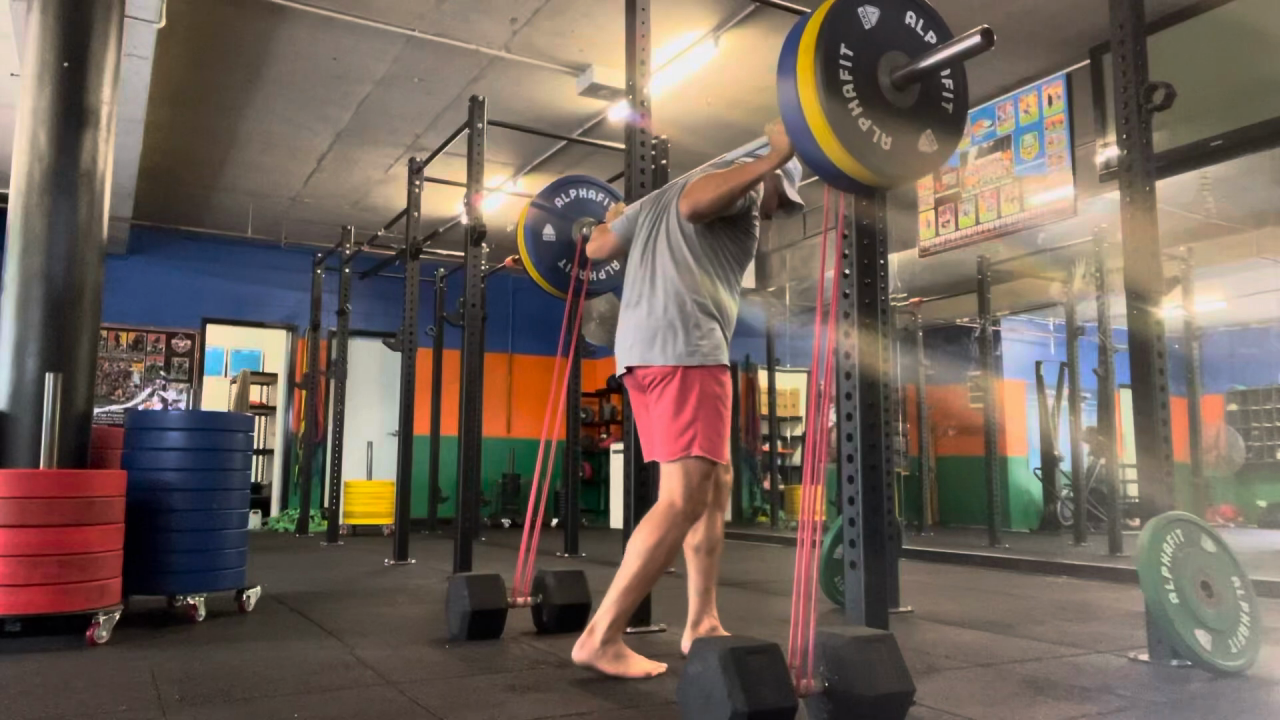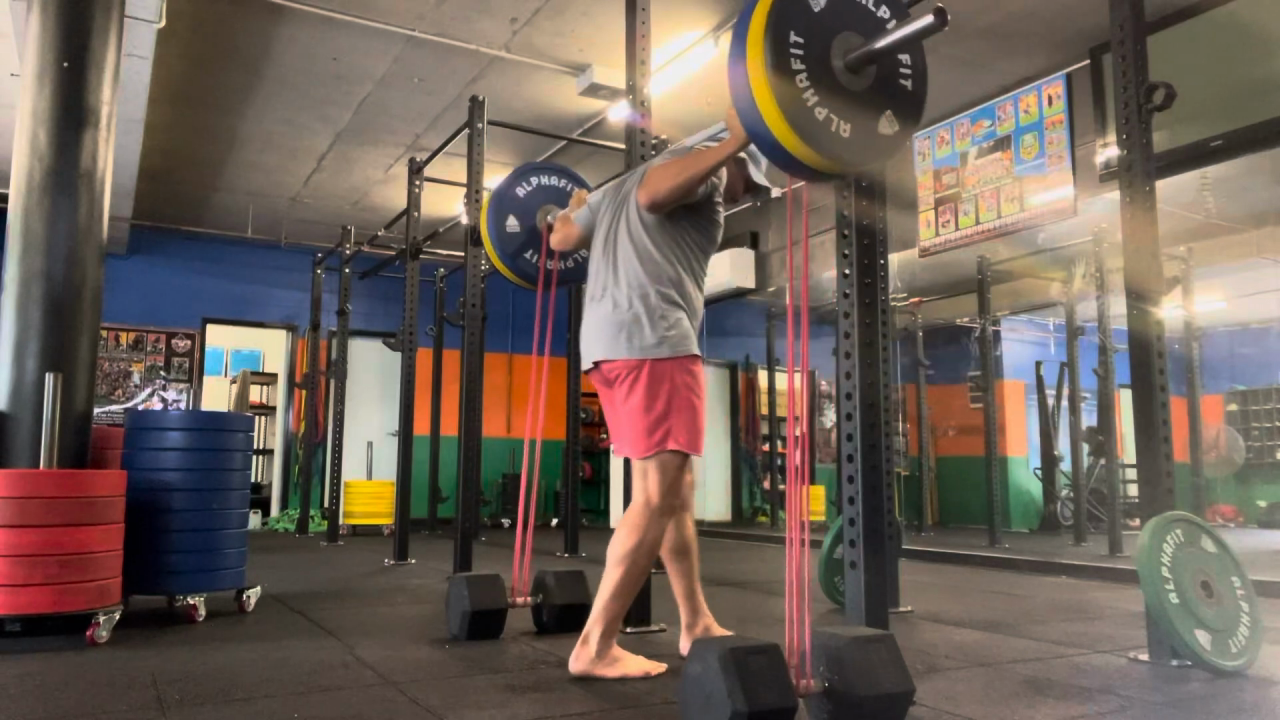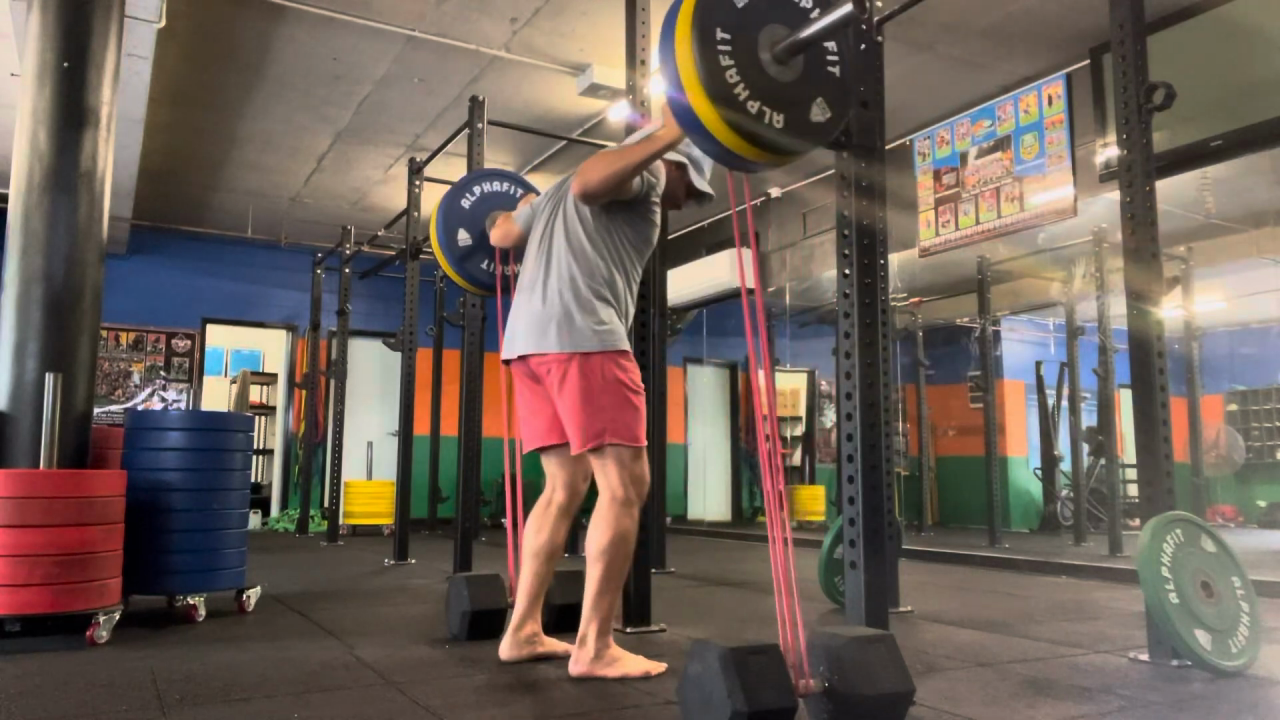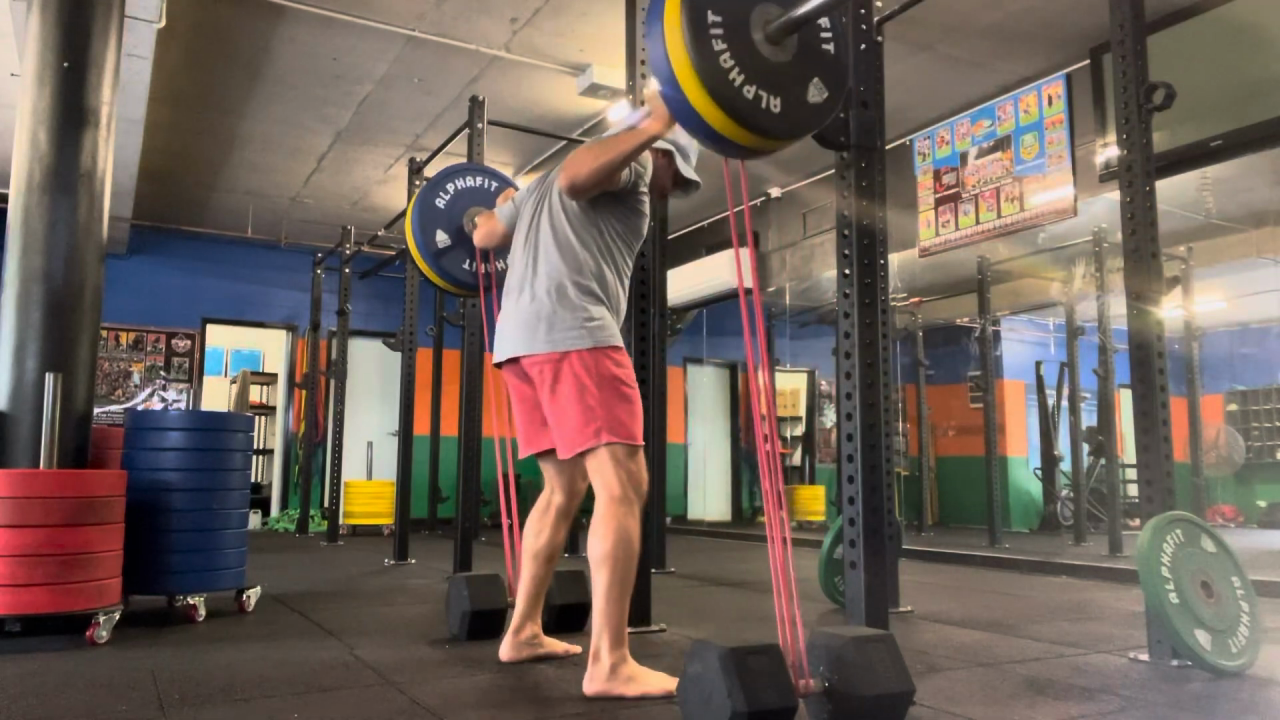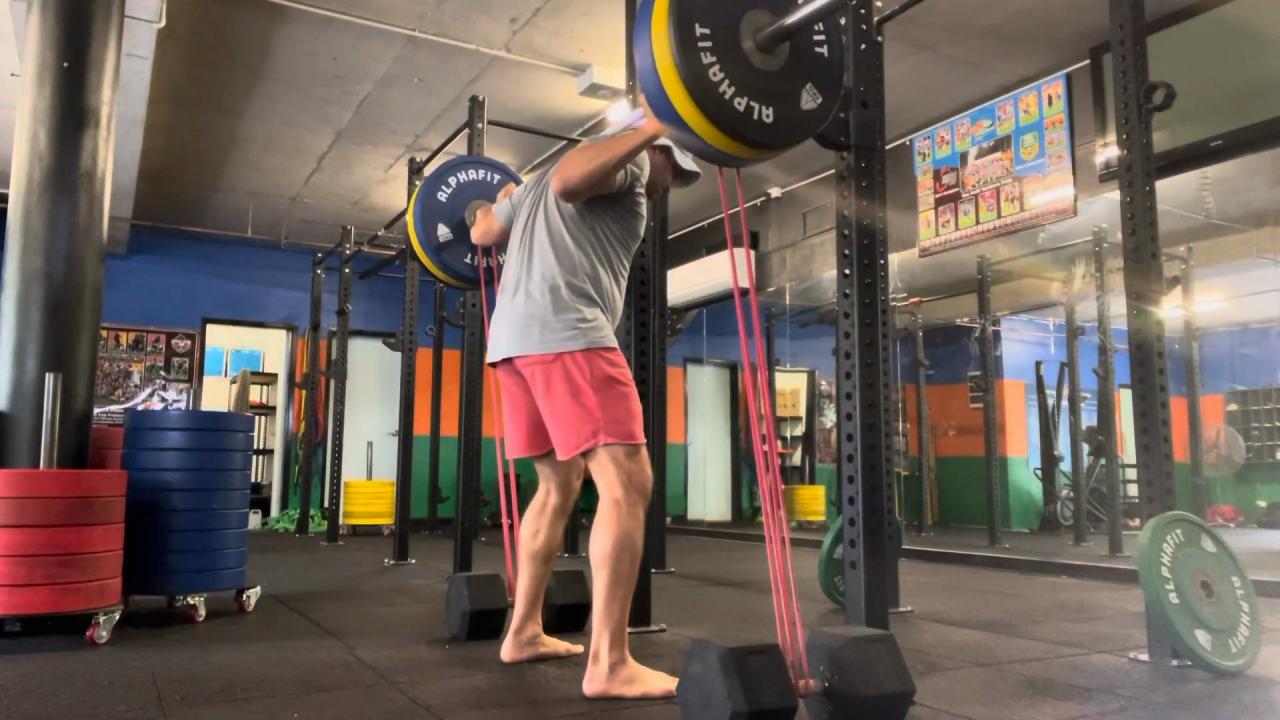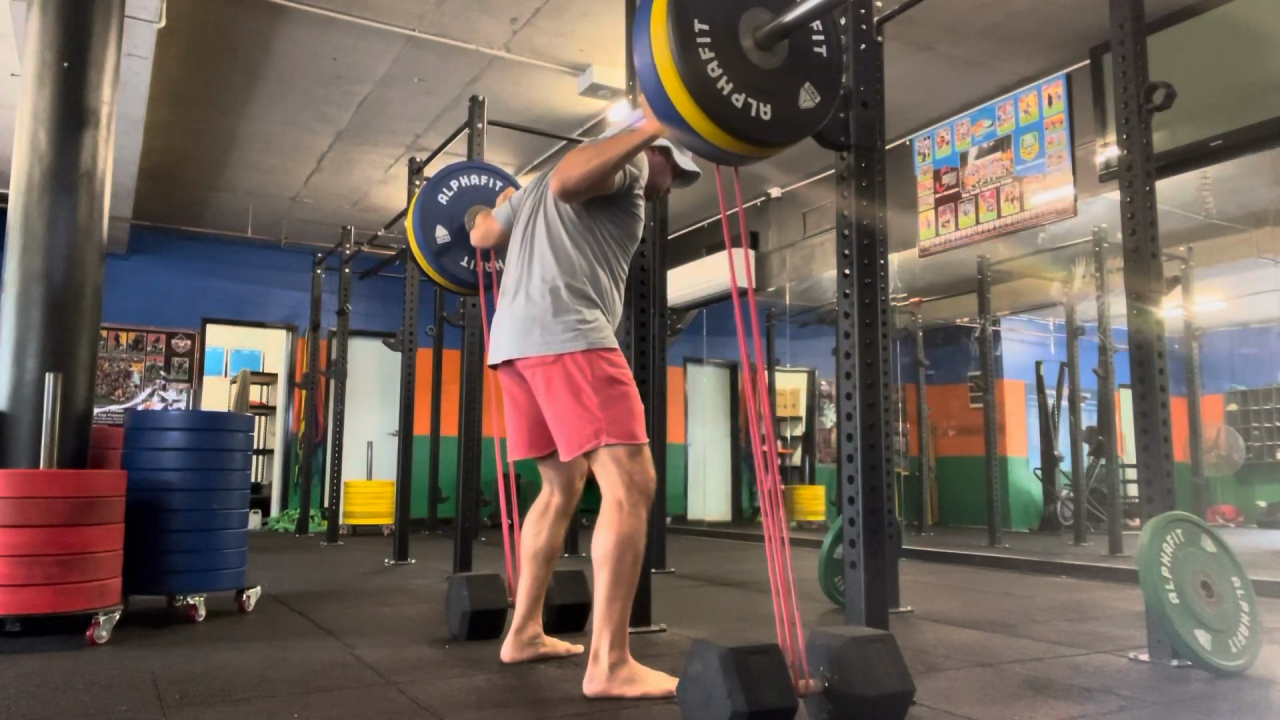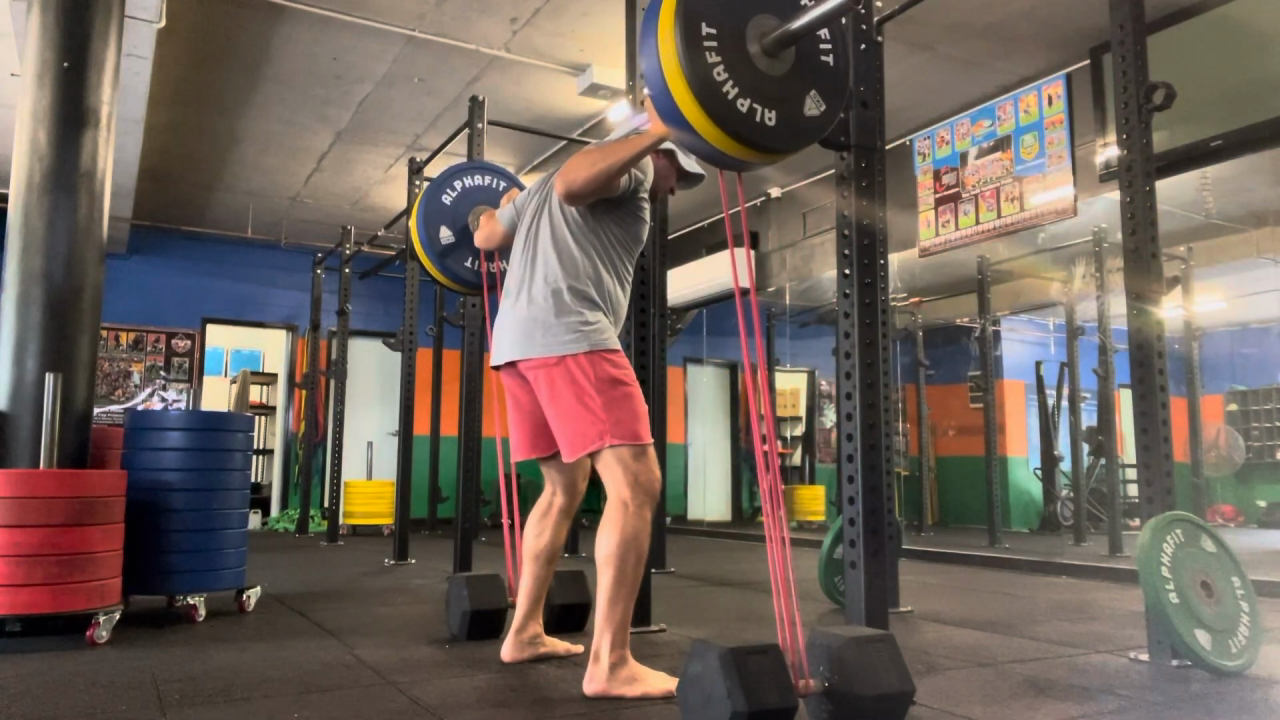
dt=0.7s
person 1, frame 1
left shoulder: (661, 197)
right shoulder: (741, 181)
left elbow: (598, 246)
right elbow: (696, 203)
left wrist: (615, 219)
right wrist: (776, 156)
left hip: (643, 351)
right hip: (684, 349)
left knee: (715, 484)
right knee: (684, 499)
left ankle: (703, 624)
right ankle: (602, 638)
person 1, frame 2
left shoulder: (619, 187)
right shoulder: (700, 165)
left elbow: (561, 237)
right elbow: (654, 193)
left wrist: (577, 207)
right wrist: (736, 139)
left hip: (608, 345)
right hip: (653, 341)
left knee: (675, 489)
right knee: (657, 496)
left ankle: (698, 624)
right ankle: (596, 646)
person 1, frame 3
left shoulder: (560, 192)
right shoulder: (648, 170)
left elbow: (501, 235)
right elbow: (589, 182)
left wrist: (524, 206)
right wrist: (670, 134)
left hip: (530, 338)
right hip: (580, 334)
left knee: (566, 486)
right knee: (625, 484)
left ankle: (523, 629)
right ankle: (594, 646)
person 1, frame 4
left shoulder: (540, 185)
right shoulder: (634, 159)
left elbow: (484, 235)
right elbow: (574, 177)
left wrist: (507, 203)
right wrist: (656, 122)
left hip: (521, 338)
right hip: (574, 334)
left knee: (565, 487)
right knee: (622, 485)
left ankle: (523, 630)
right ankle: (609, 663)
person 1, frame 5
left shoulder: (537, 183)
right shoulder: (630, 158)
left elbow: (482, 232)
right elbow: (568, 180)
left wrist: (503, 200)
right wrist: (652, 124)
left hip: (516, 337)
right hip: (567, 333)
left knee: (560, 484)
right knee: (628, 483)
left ankle: (525, 631)
right ankle: (609, 663)
person 1, frame 6
left shoulder: (537, 185)
right shoulder: (629, 158)
left elbow: (482, 235)
right elbow: (567, 180)
left wrist: (505, 202)
right wrist: (652, 125)
left hip: (516, 338)
right hip: (567, 334)
left knee: (563, 485)
right knee: (631, 483)
left ankle: (525, 632)
right ankle: (609, 664)
person 1, frame 7
left shoulder: (540, 188)
right shoulder: (633, 163)
left elbow: (486, 236)
right elbow: (572, 183)
left wrist: (507, 204)
right wrist: (658, 129)
left hip: (518, 340)
right hip: (568, 336)
left knee: (565, 486)
right knee: (635, 483)
left ankle: (525, 632)
right ankle: (610, 665)
